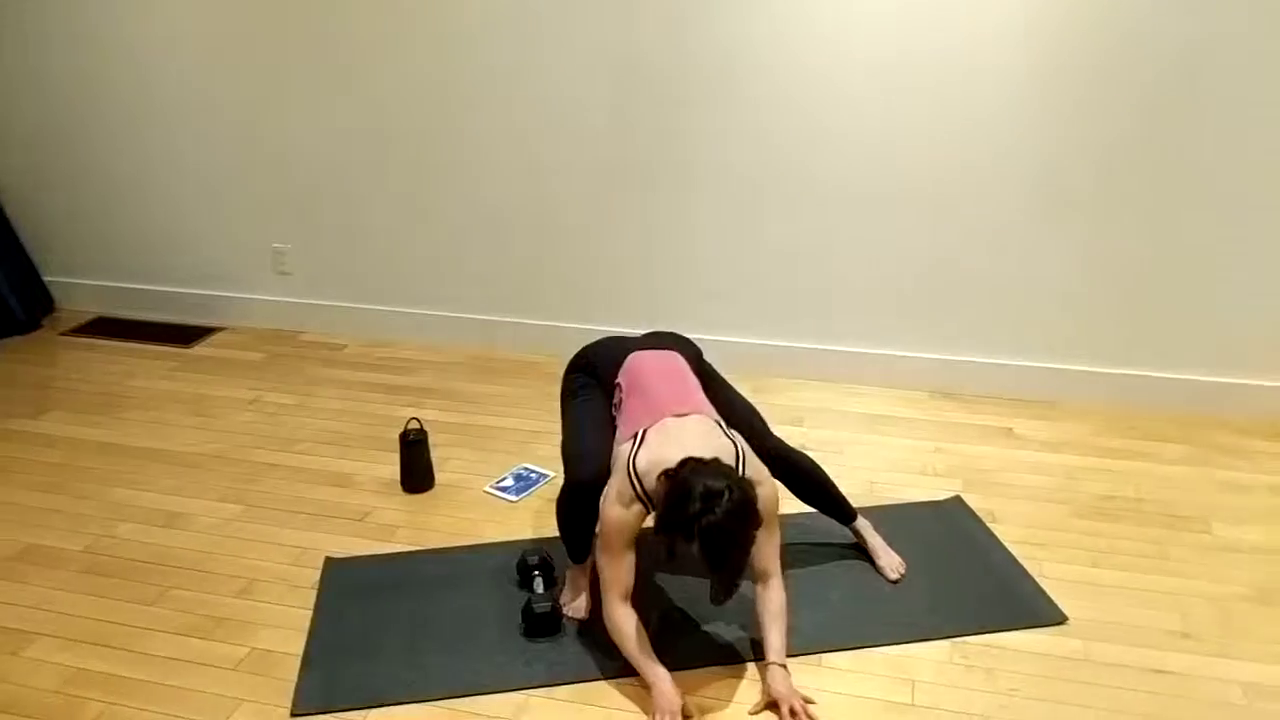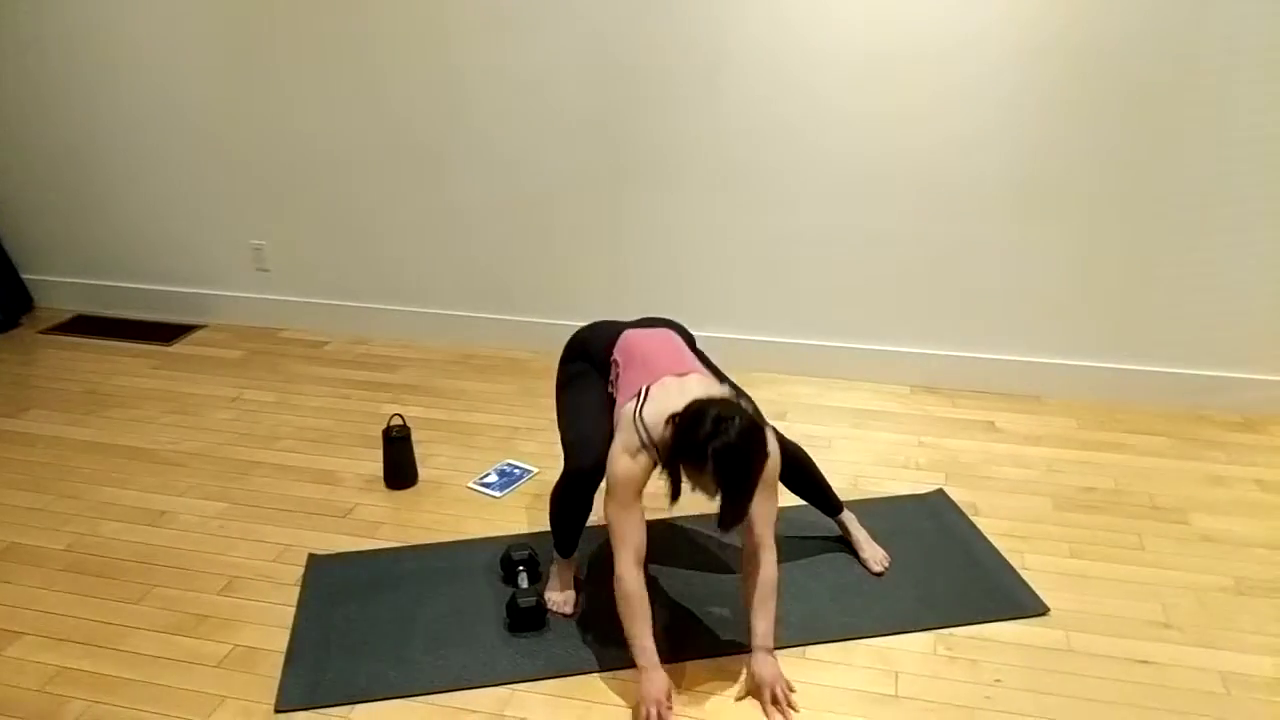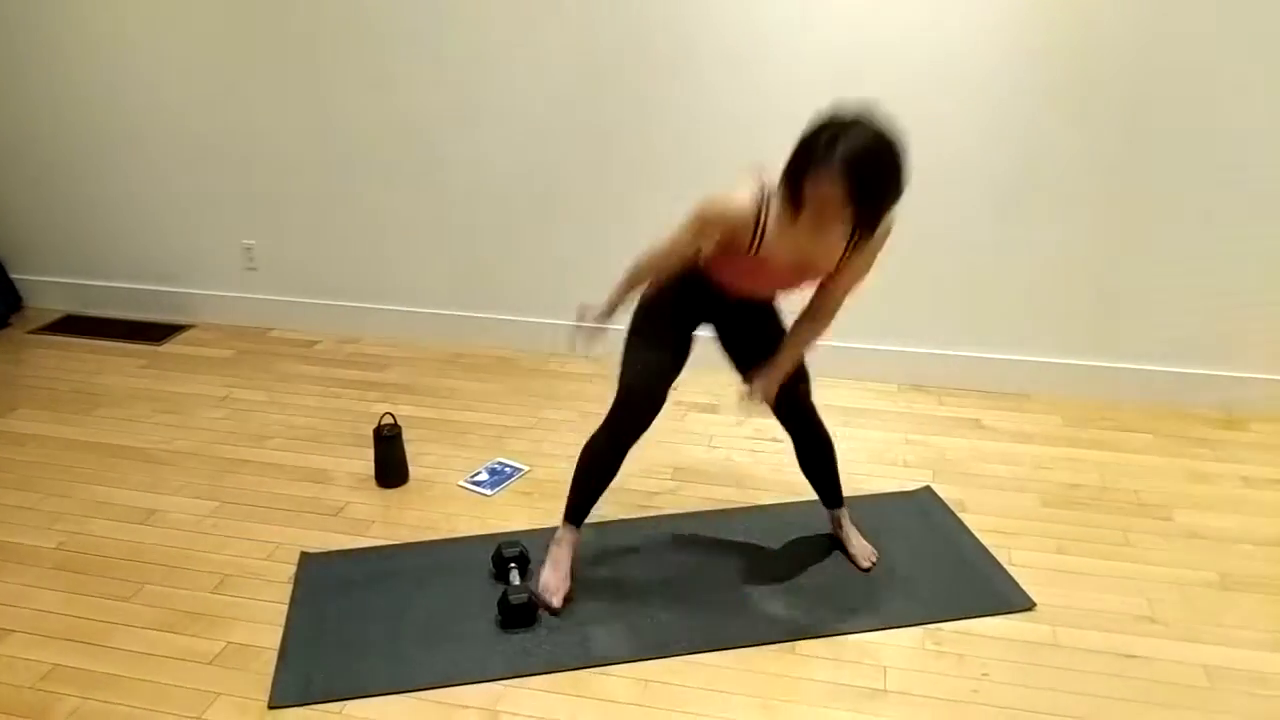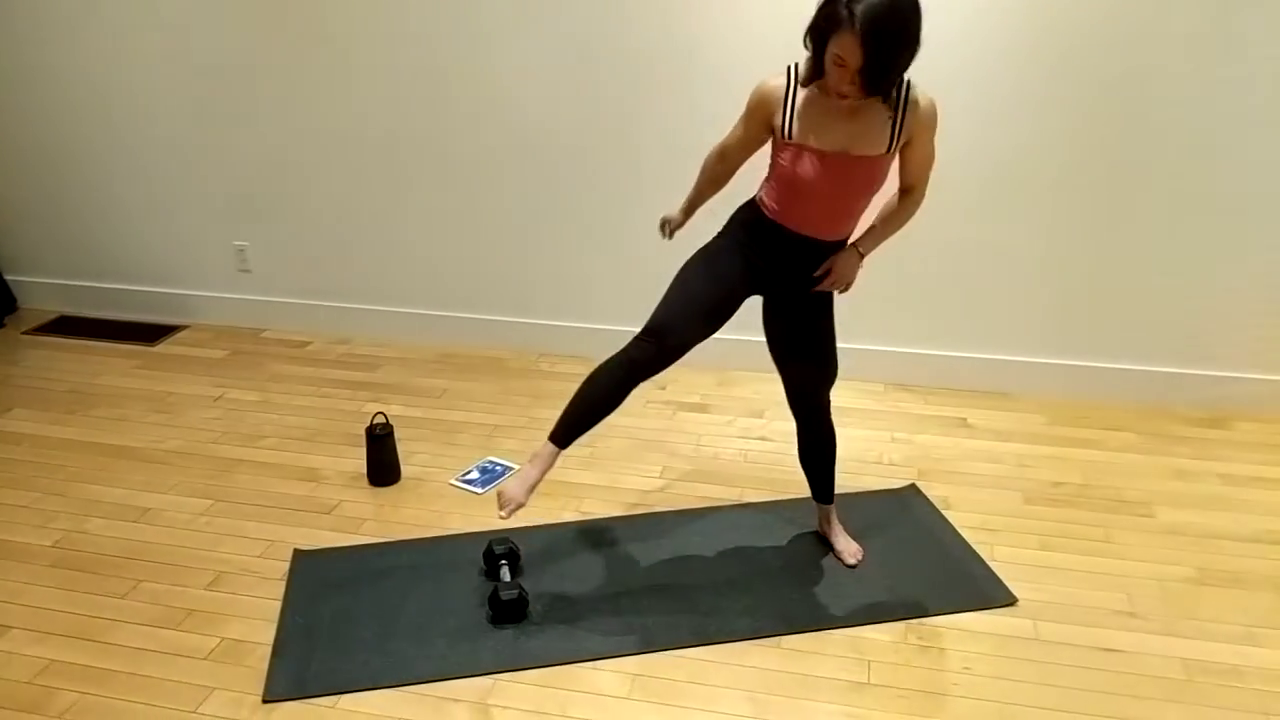
dt=0.4s
person 1, frame 1
left shoulder: (756, 481)
right shoulder: (627, 493)
left elbow: (768, 577)
right elbow: (616, 604)
left wrist: (776, 667)
right wrist: (660, 683)
left hip: (679, 356)
right hip: (599, 369)
left knee: (776, 451)
right knee: (585, 478)
left ankle: (863, 530)
right ankle: (579, 568)
person 1, frame 2
left shoulder: (757, 441)
right shoulder: (634, 447)
left elbow: (761, 552)
right elbow: (627, 567)
left wrist: (762, 652)
right wrist: (649, 667)
right hip: (595, 354)
right knee: (584, 467)
left ankle: (847, 523)
right ankle: (562, 563)
person 1, frame 3
left shoulder: (870, 230)
right shoulder: (743, 208)
left elbow: (827, 302)
right elbow: (665, 256)
left wrist: (779, 368)
right wrist: (609, 307)
left hip: (752, 306)
right hip: (688, 291)
left knee: (799, 413)
right knee: (630, 417)
left ankle: (839, 519)
right ankle: (565, 540)
person 1, frame 4
left shoulder: (915, 113)
right shoulder: (778, 95)
left elbow: (911, 194)
right elbow: (727, 157)
left wrist: (856, 251)
right wrist: (684, 212)
left hip: (809, 269)
right hip: (748, 243)
left knee: (812, 403)
right knee: (649, 349)
left ankle: (827, 518)
right ankle: (541, 460)
